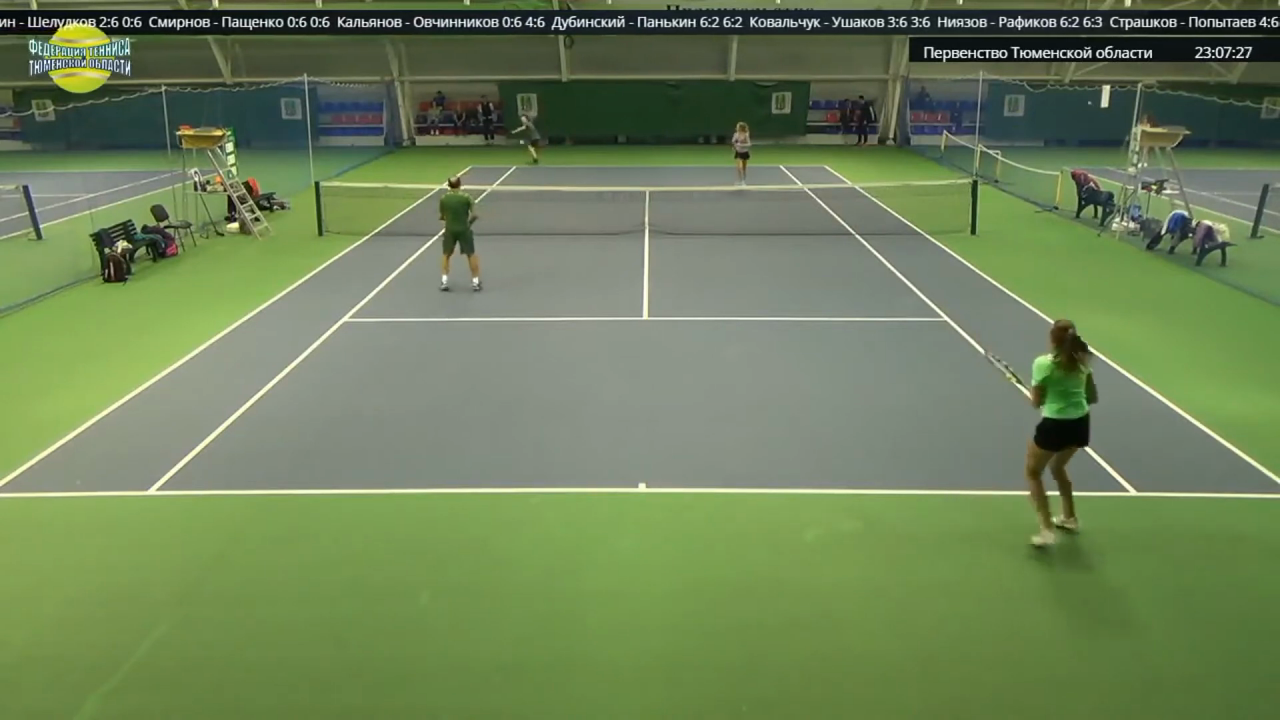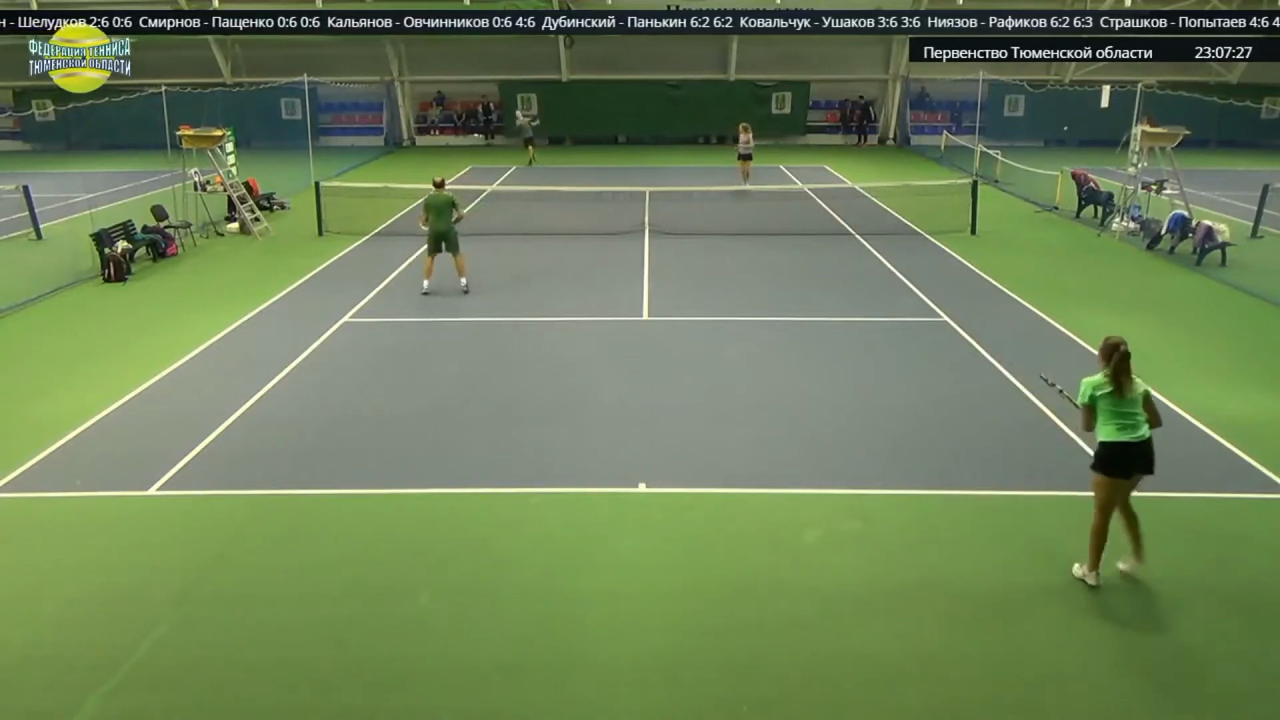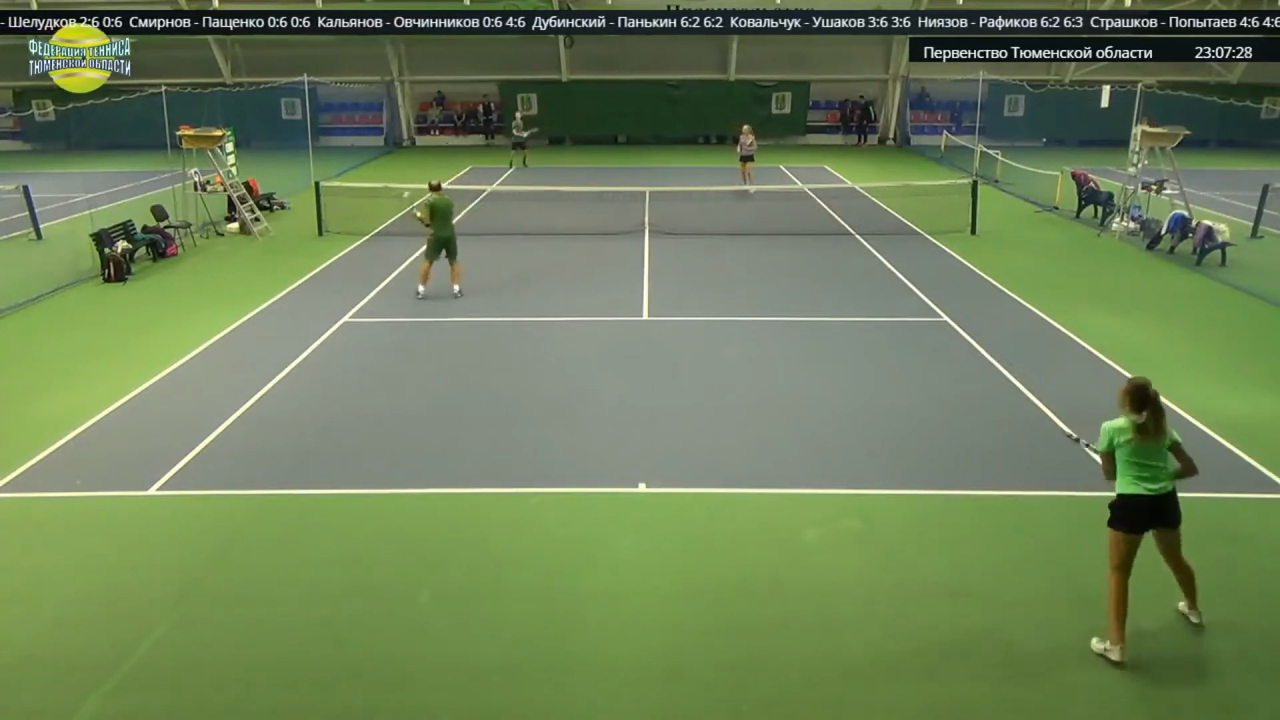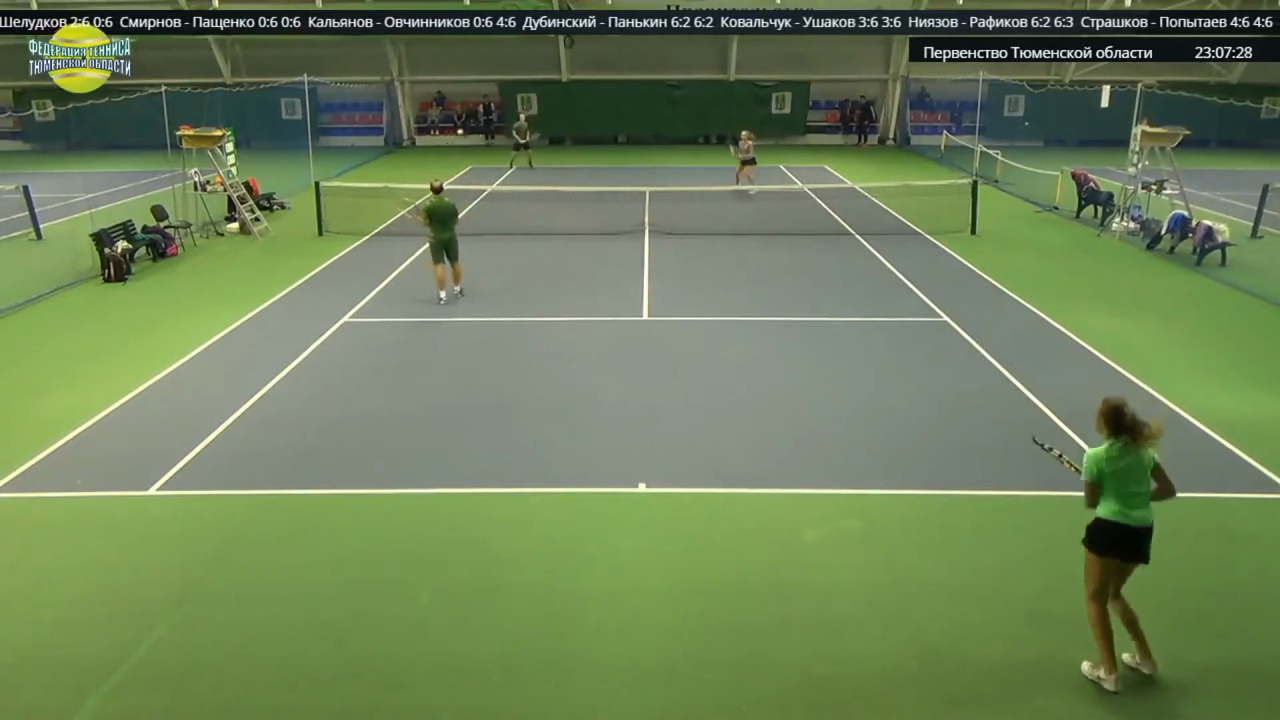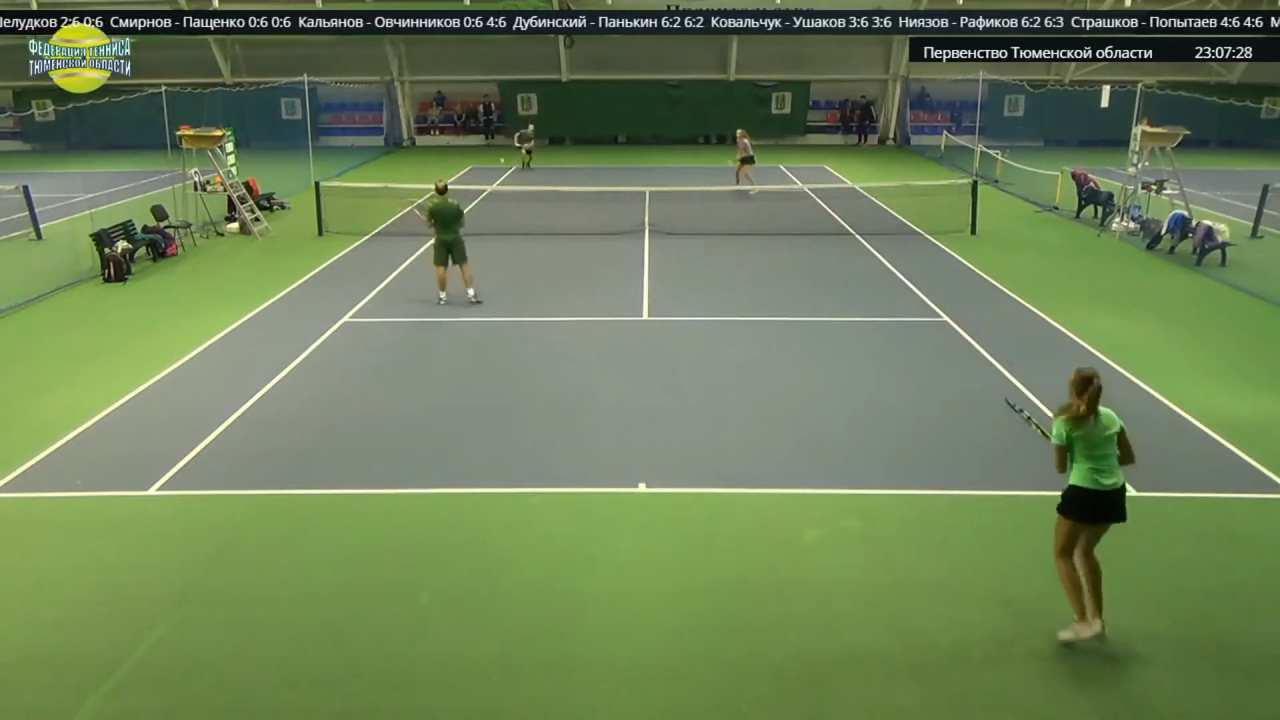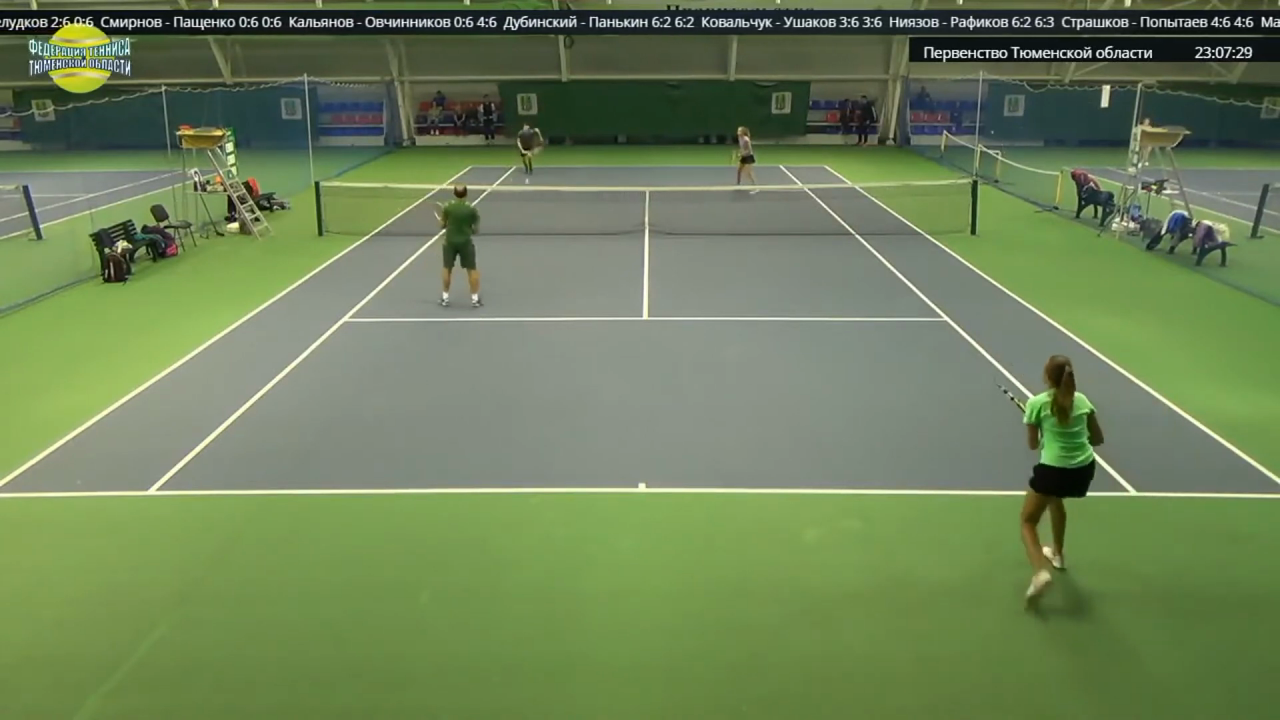
dt=0.4s
person 1, frame 1
left shoulder: (1042, 364)
right shoulder: (1081, 363)
left elbow: (1036, 403)
right elbow: (1092, 398)
left hip: (1055, 425)
right hip: (1080, 425)
left knee: (1032, 473)
right knee: (1057, 468)
left ankle: (1047, 530)
right ankle: (1070, 518)
person 1, frame 2
left shoulder: (1091, 384)
right shoulder: (1137, 383)
left elbow: (1087, 427)
right elbow: (1156, 421)
left hip: (1112, 451)
right hip: (1142, 449)
left knee: (1102, 511)
right knee: (1122, 502)
left ankle: (1091, 571)
right ankle: (1137, 557)
person 1, frame 3
left shoulder: (1111, 429)
right shoulder: (1163, 428)
left elbow: (1109, 475)
right elbow: (1191, 469)
left hip: (1131, 505)
right hip: (1166, 502)
left knee: (1119, 573)
right knee: (1174, 558)
left ankle: (1115, 644)
right ankle: (1193, 609)
person 1, frame 4
left shoulder: (1096, 457)
right shoulder: (1145, 450)
left elbow: (1091, 503)
right elbow: (1168, 491)
left hip: (1110, 529)
right hip: (1142, 533)
left knee: (1096, 598)
right knee: (1112, 592)
left ankle: (1106, 670)
right ankle: (1145, 657)
person 1, frame 5
left shoulder: (1064, 422)
right shoulder: (1111, 417)
left elbow: (1061, 468)
right elbow: (1128, 458)
left hip: (1083, 494)
right hip: (1115, 495)
left knee: (1063, 555)
right knee: (1085, 549)
left ankle: (1083, 621)
right ankle: (1095, 617)
person 1, frame 6
left shoulder: (1036, 404)
right shoulder: (1083, 402)
left elbow: (1033, 444)
right elbow: (1100, 439)
left hip: (1053, 472)
right hip: (1084, 471)
left knee: (1027, 521)
right knee: (1056, 501)
left ankle: (1041, 571)
right ankle: (1057, 554)
